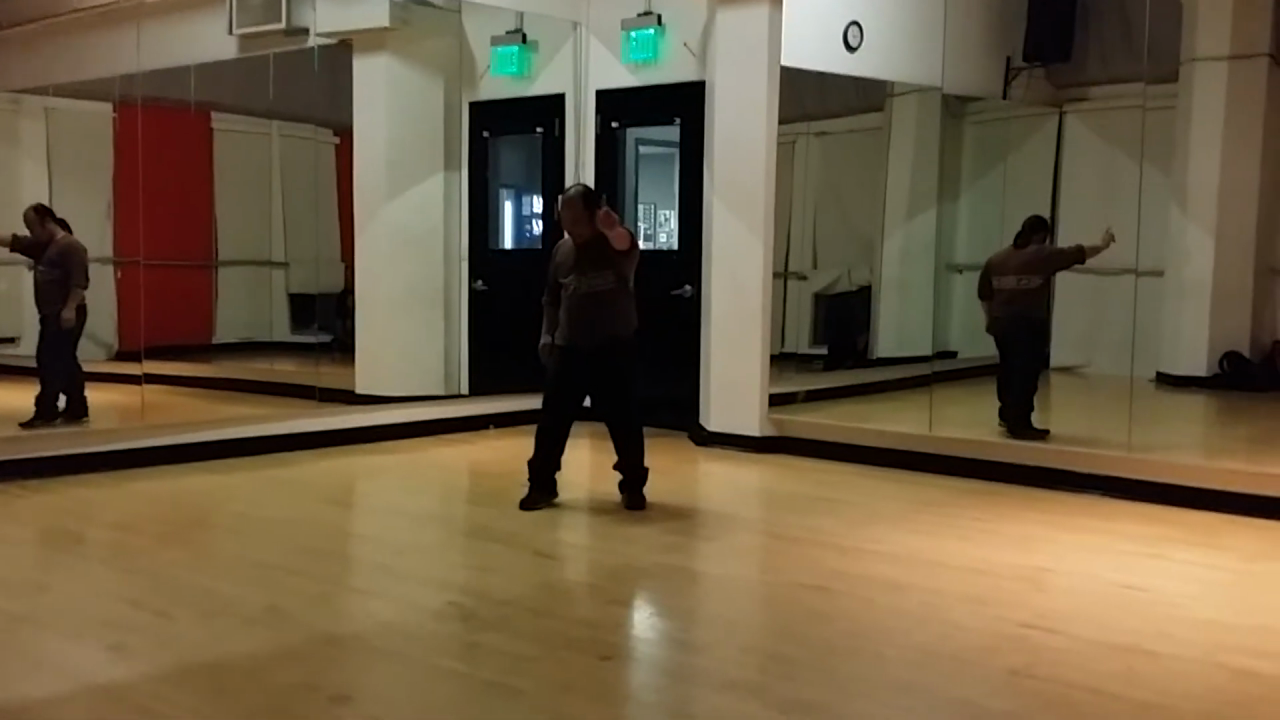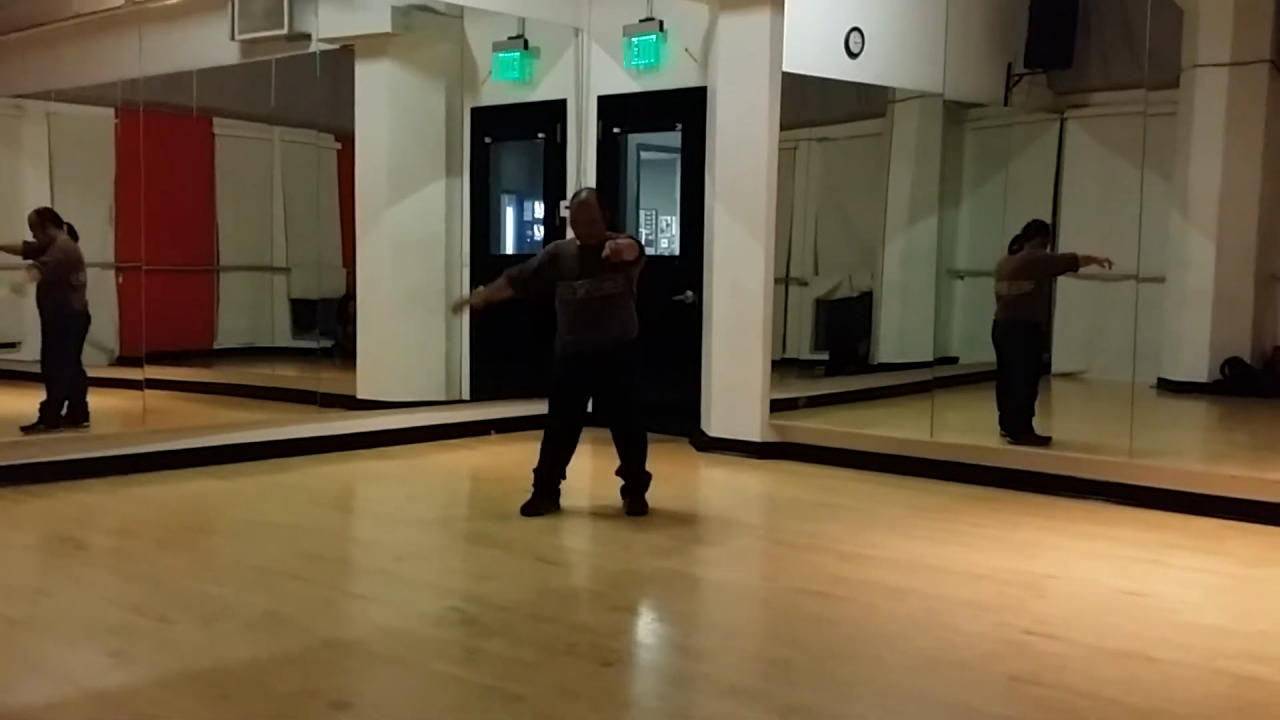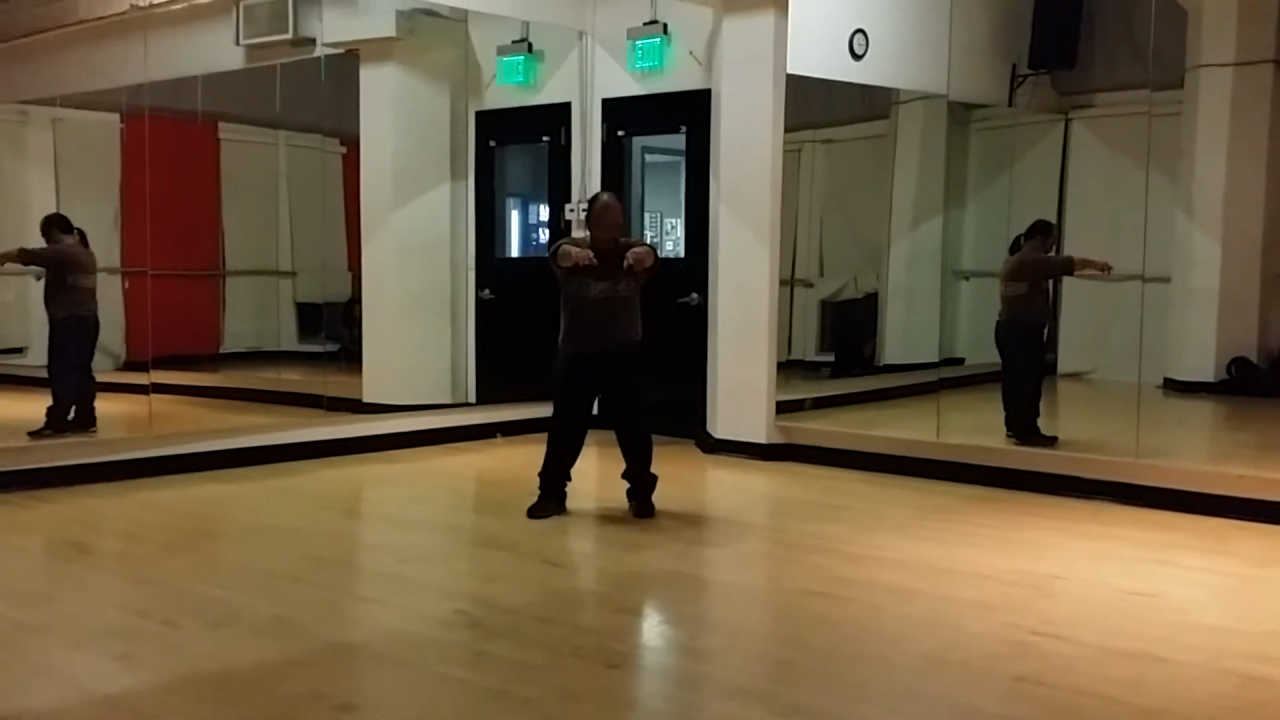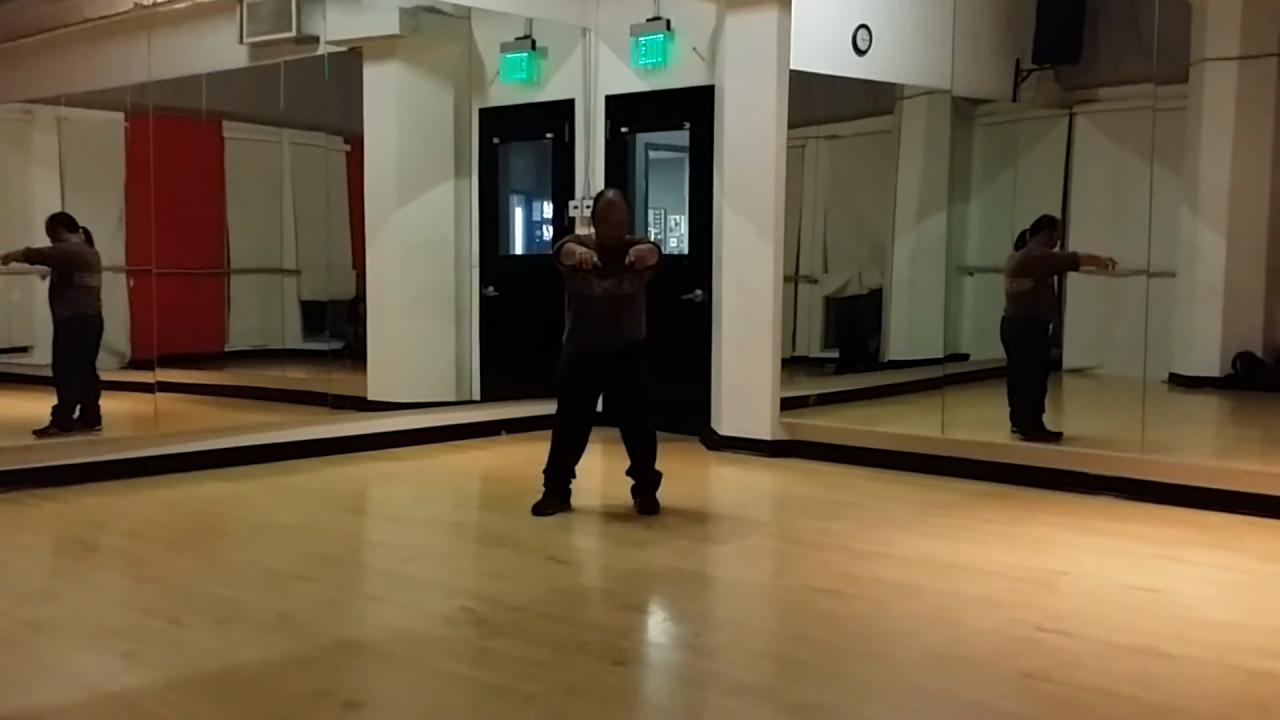
dt=0.4s
person 1, frame 1
left shoulder: (615, 246)
right shoulder: (561, 250)
left elbow: (623, 242)
left wrist: (612, 228)
right wrist: (547, 334)
left hip: (614, 349)
right hip: (568, 349)
left knee: (623, 421)
right knee: (553, 418)
left ankle: (633, 485)
right ankle: (542, 485)
person 1, frame 2
left shoulder: (622, 250)
right shoulder: (558, 254)
left elbow: (633, 252)
right elbow: (517, 280)
left wrist: (619, 246)
right wrist: (480, 296)
left hip: (617, 355)
right hip: (572, 356)
left knee: (626, 426)
right knee: (561, 426)
left ankle: (635, 490)
right ankle: (546, 491)
person 1, frame 3
left shoulder: (632, 252)
right shoulder: (572, 253)
left elbow: (649, 257)
right elbow: (561, 254)
left wrist: (640, 255)
right wrist: (577, 253)
left hip: (623, 356)
right hip: (576, 356)
left knee: (633, 428)
right knee: (565, 427)
left ankle: (641, 493)
right ankle: (552, 493)
person 1, frame 4
left shoulder: (636, 249)
right shoulder: (578, 247)
left elbow: (654, 254)
right elbow: (562, 252)
left wrist: (643, 252)
right wrist: (578, 251)
left hip: (627, 354)
right hip: (580, 353)
left knee: (638, 424)
right knee: (569, 424)
left ankle: (645, 490)
right ankle: (556, 490)
person 2, frame 1
left shoulder: (996, 259)
right shoulder: (1043, 255)
left elbow: (985, 293)
right elbow: (1078, 253)
left wrist: (990, 318)
right wrist: (1103, 245)
left hip: (1002, 323)
right hip: (1029, 325)
left knee: (1008, 370)
right knee: (1026, 373)
left ankle: (1008, 416)
right ankle: (1019, 425)
person 2, frame 2
left shoulder: (1004, 262)
right shoulder: (1037, 259)
right elbow: (1072, 261)
right wrist: (1097, 259)
left hip: (1002, 327)
right hip: (1026, 329)
left knee: (1008, 377)
right knee: (1025, 379)
left ankle: (1008, 425)
right ankle: (1021, 431)
person 2, frame 3
left shoulder: (1014, 260)
right shoulder: (1032, 260)
left elbow: (1055, 267)
right elbow: (1067, 264)
right wrist: (1094, 263)
left hip: (1008, 328)
right hip: (1025, 330)
left knee: (1014, 378)
right knee: (1028, 380)
left ankle: (1014, 425)
right ankle: (1026, 431)
person 2, frame 4
left shoulder: (1017, 256)
right shoulder: (1039, 256)
left elbow: (1061, 261)
right elbow: (1075, 259)
right wrist: (1101, 260)
left hip: (1013, 323)
right hip: (1031, 326)
left knee: (1019, 374)
right knee: (1034, 375)
left ankle: (1019, 421)
right ankle: (1031, 427)
person 3, frame 1
left shoulder: (70, 247)
right shoulder: (42, 246)
left elbow: (79, 282)
left wrist: (70, 309)
left hip: (65, 316)
right hip: (51, 315)
left knee: (50, 361)
right knee: (65, 362)
left ankle: (47, 412)
right ankle: (77, 410)
person 3, frame 2
left shoulder: (63, 250)
right shoulder: (53, 248)
left elbow: (41, 268)
right elbow: (26, 249)
left hip: (66, 318)
right hip: (66, 317)
left knee: (56, 368)
right knee: (70, 368)
left ankle: (50, 418)
right ankle: (78, 415)
person 3, frame 3
left shoulder: (62, 252)
right shoulder: (84, 252)
left elbow: (26, 255)
right elbow: (37, 256)
left hip: (69, 323)
right hip: (86, 321)
left knee: (62, 373)
right knee: (81, 372)
left ankle: (57, 423)
right ankle: (85, 420)
person 3, frame 4
left shoulder: (68, 251)
right shoulder: (89, 251)
left elbow: (32, 255)
right elbow: (45, 257)
left hip: (73, 321)
right hip: (90, 320)
left knee: (67, 371)
right knee: (85, 370)
left ankle: (63, 422)
right ankle: (90, 418)
